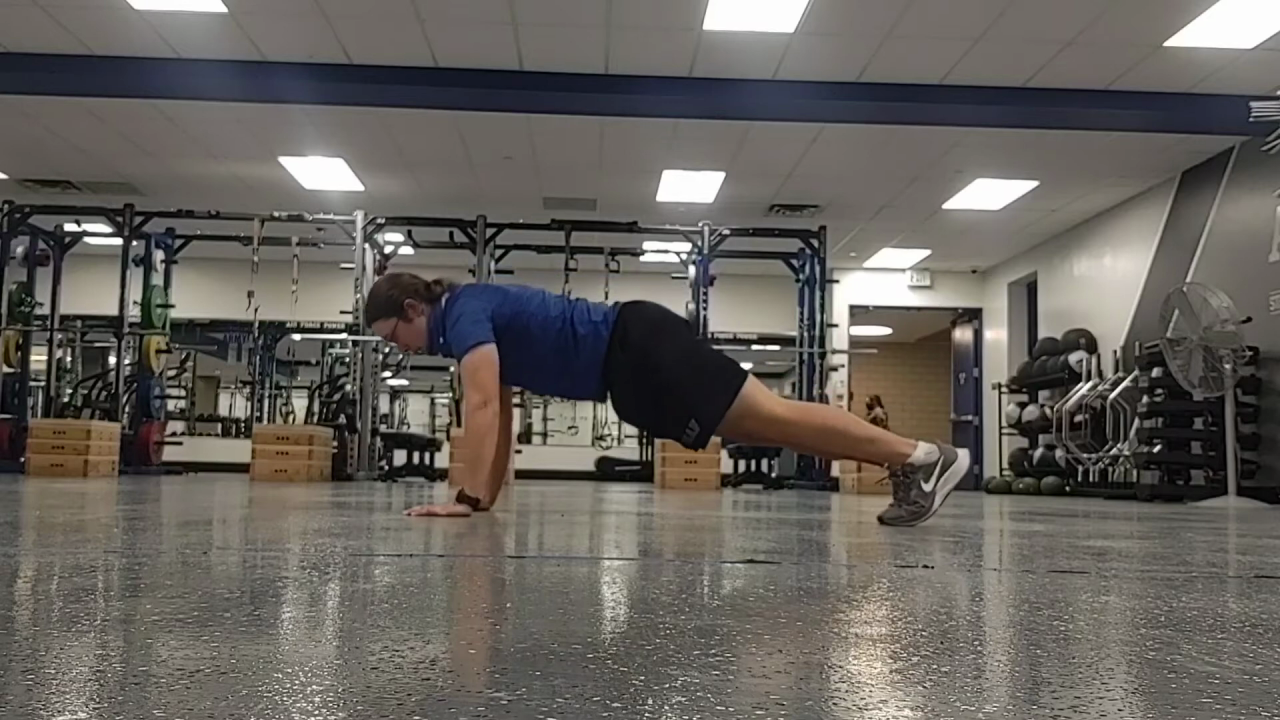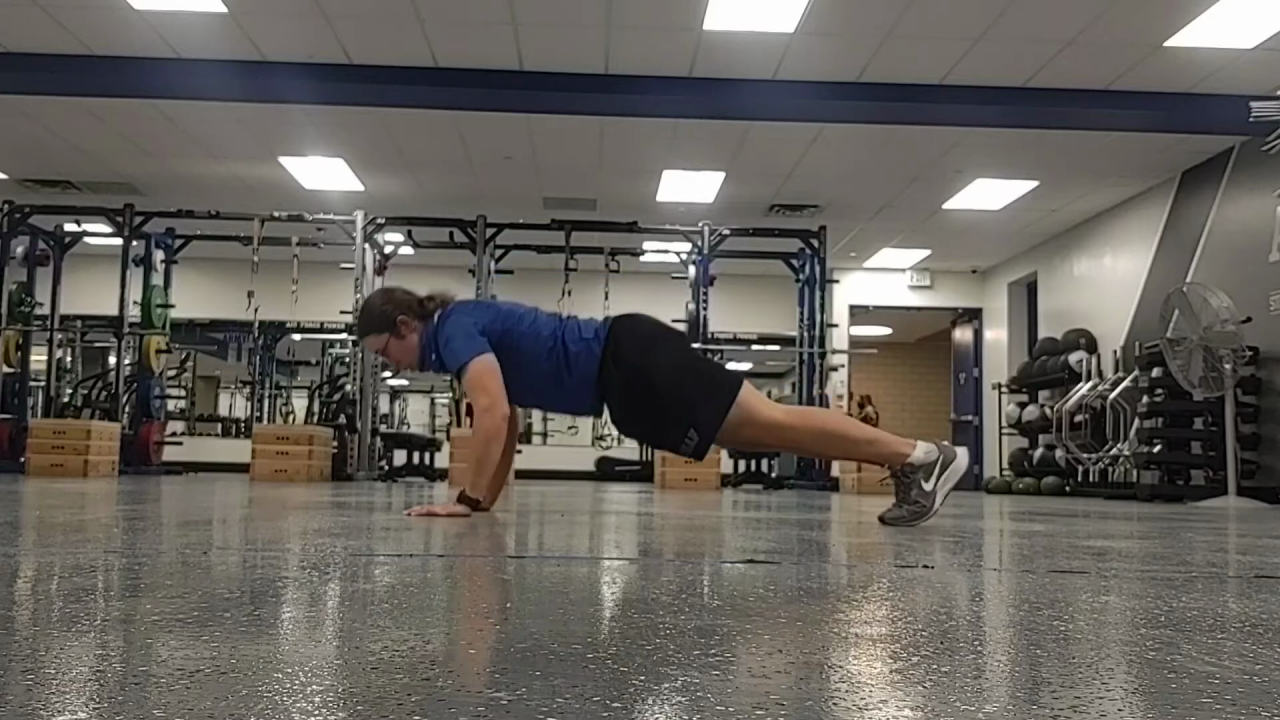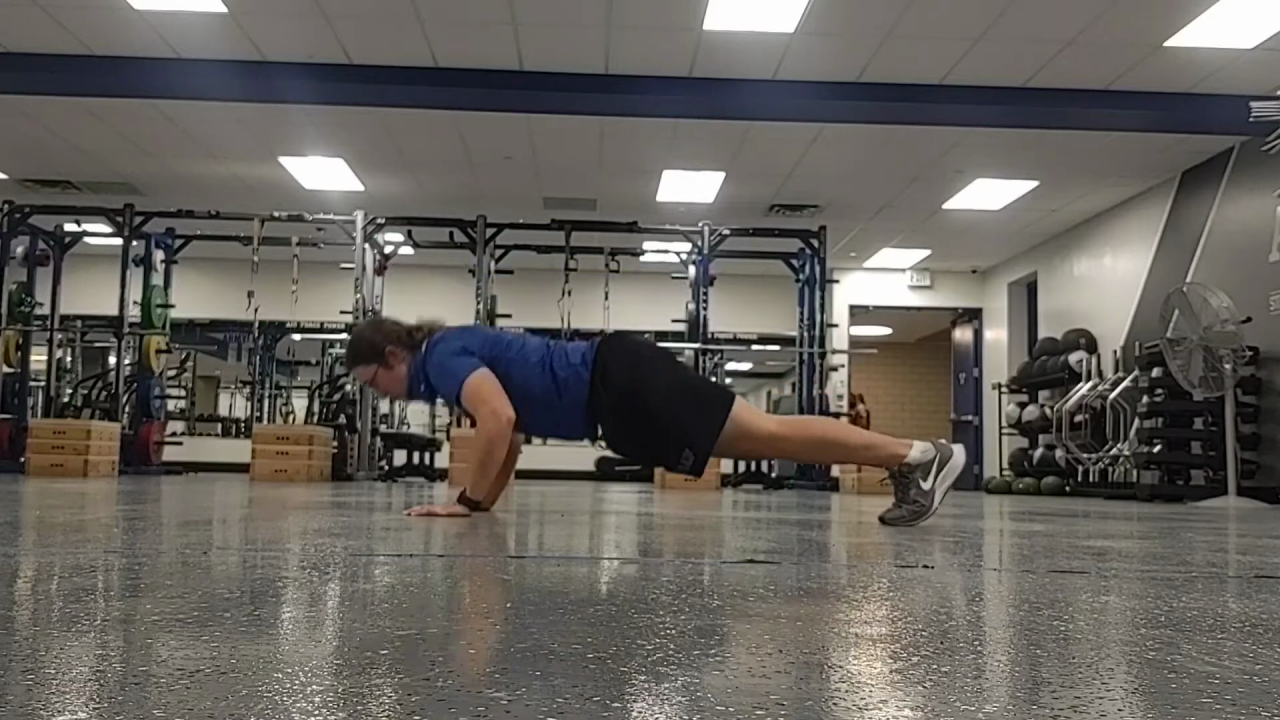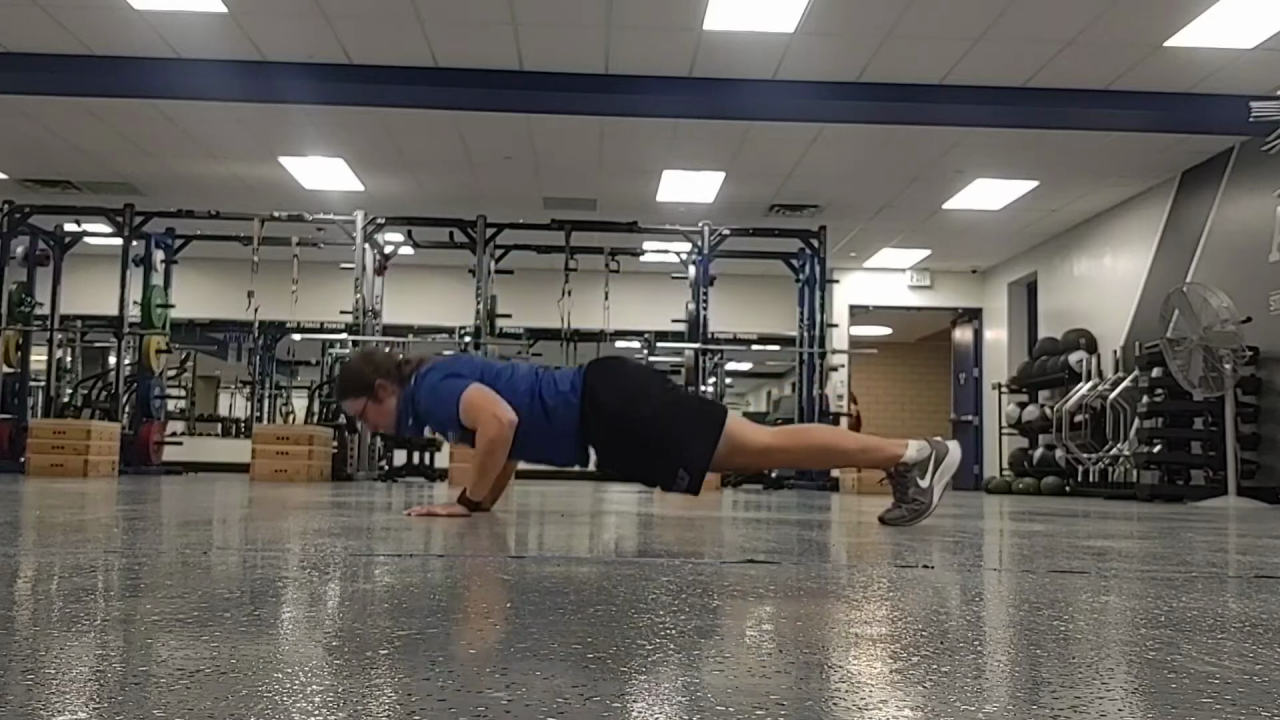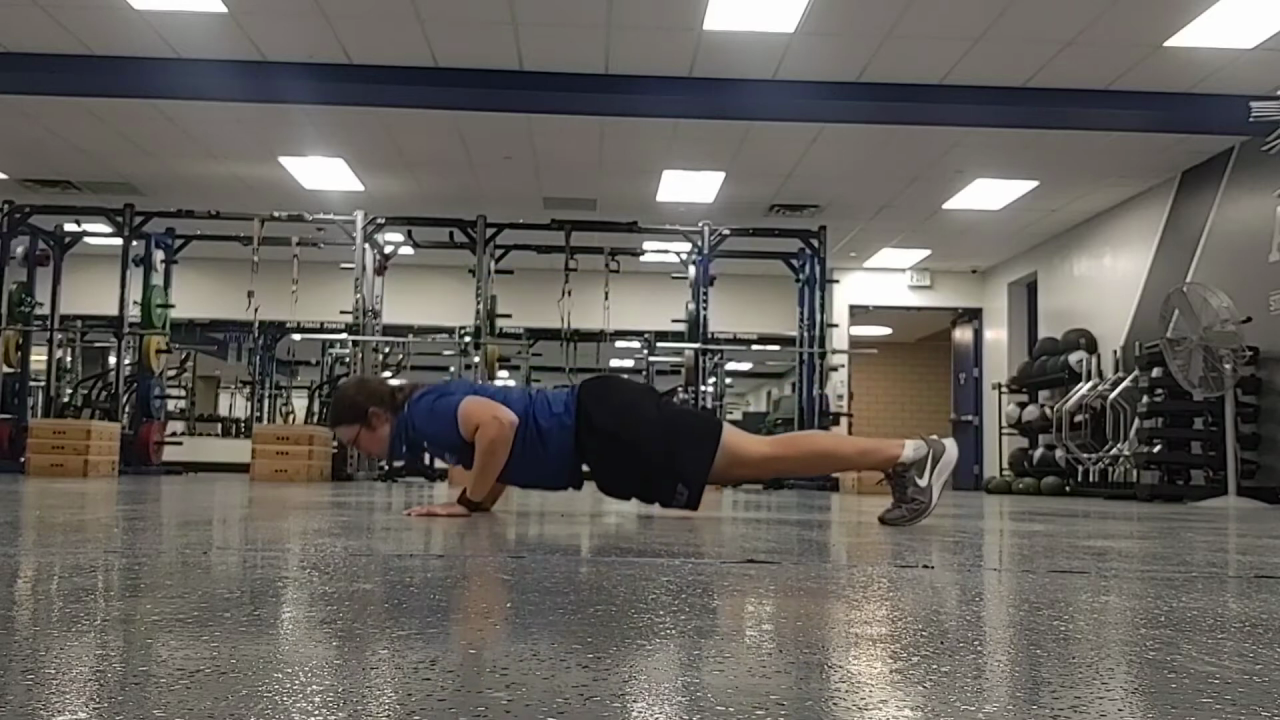
dt=0.1s
person 1, frame 1
left shoulder: (463, 313)
right shoulder: (471, 315)
left elbow: (482, 408)
right elbow: (499, 413)
left wrist: (468, 498)
right wrist: (487, 496)
left hip: (638, 348)
right hip: (630, 362)
left knee: (770, 416)
right knee: (765, 427)
left ankle: (922, 456)
right ankle: (912, 462)
person 1, frame 2
left shoulder: (454, 329)
right shoulder: (464, 326)
left elbow: (495, 413)
right elbow: (507, 417)
left wrist: (468, 498)
right wrist: (487, 496)
left hip: (630, 360)
right hip: (623, 369)
left knee: (770, 421)
right knee: (762, 432)
left ankle: (921, 455)
right ankle: (915, 463)
person 1, frame 3
left shoulder: (444, 354)
right shoulder: (453, 353)
left elbow: (500, 421)
right elbow: (508, 432)
left wrist: (469, 500)
right wrist: (484, 499)
left hip: (622, 383)
right hip: (615, 389)
left knee: (764, 433)
right knee: (757, 440)
left ankle: (919, 455)
right ankle: (909, 457)
person 1, frame 4
left shoulder: (431, 390)
right shoulder: (439, 382)
left elbow: (501, 421)
right elbow: (504, 439)
left wrist: (469, 501)
right wrist: (481, 498)
left hip: (610, 403)
right hip: (603, 408)
left knee: (760, 444)
right knee: (754, 449)
left ankle: (915, 454)
right ankle: (909, 456)
person 1, frame 5
left shoulder: (426, 411)
right shoulder: (434, 407)
left elbow: (500, 424)
left wrist: (468, 502)
right wrist: (477, 498)
left hip: (606, 423)
right hip: (598, 426)
left knee: (756, 455)
right knee: (752, 457)
left ankle: (913, 455)
right ankle: (905, 457)
